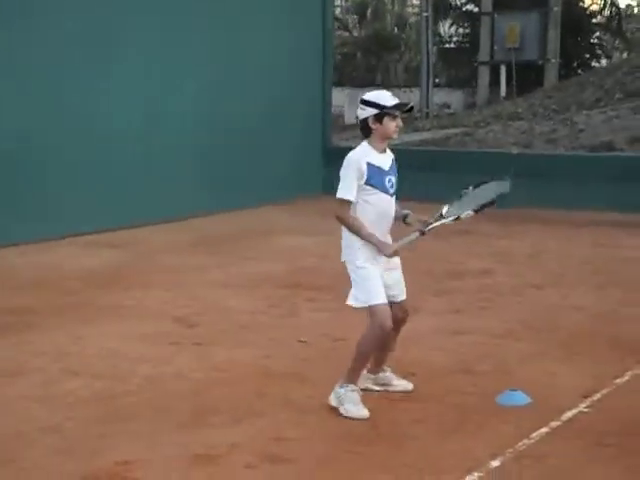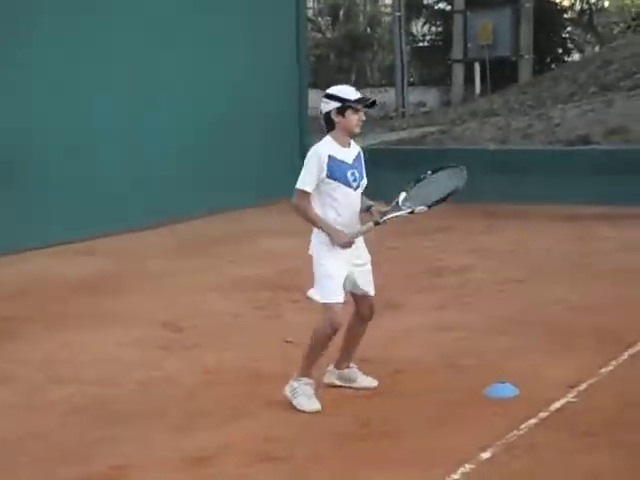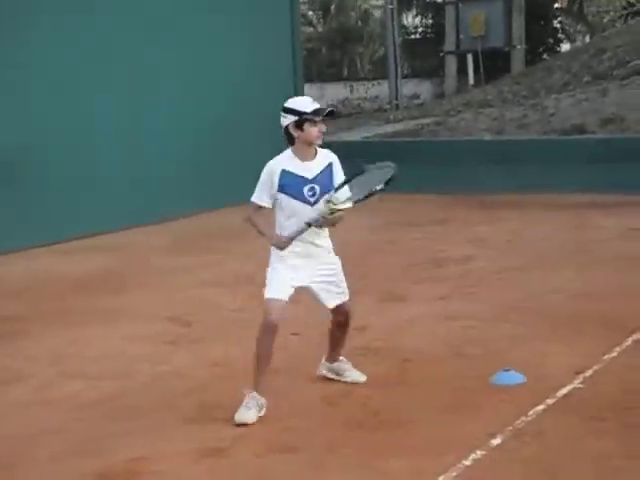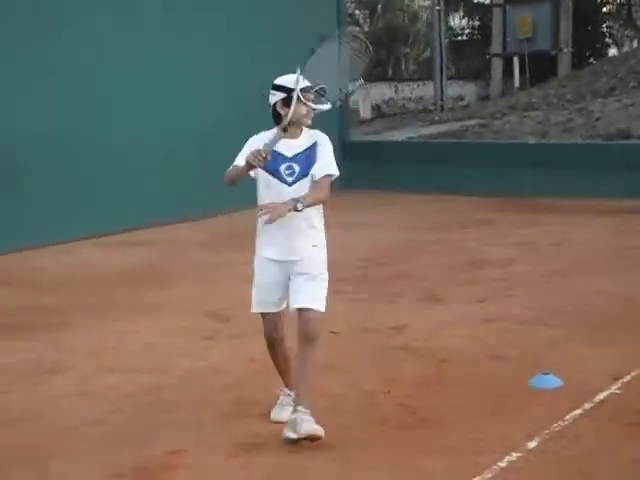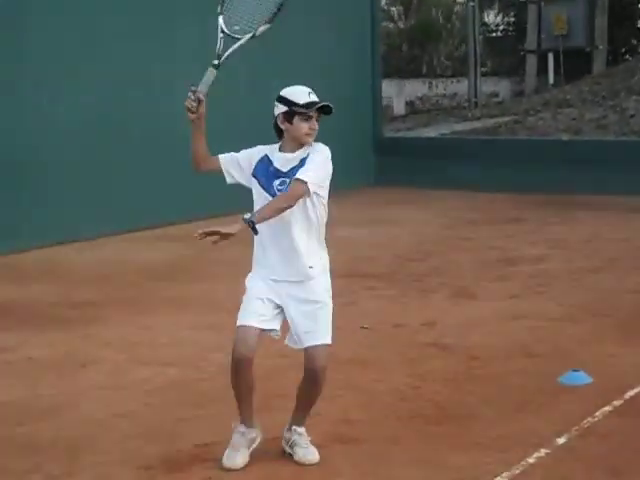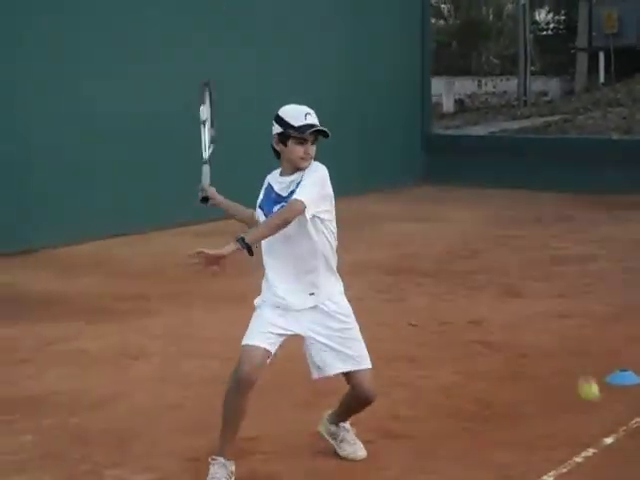
dt=0.4s
person 1, frame 1
left shoulder: (390, 158)
right shoulder: (356, 160)
right elbow: (341, 211)
left wrist: (405, 216)
right wrist: (376, 243)
left hip: (385, 251)
right hip: (363, 253)
left knee: (400, 314)
right knee: (382, 323)
left ankle: (377, 372)
right ankle: (346, 388)
person 1, frame 2
left shoulder: (357, 151)
right shoulder: (320, 153)
right elbow: (300, 202)
left wrist: (372, 207)
right wrist: (331, 232)
left hip: (355, 245)
right hip: (328, 247)
left knee: (365, 309)
right knee: (332, 321)
left ankle: (342, 368)
right ankle: (300, 381)
person 1, frame 3
left shoulder: (330, 161)
right shoulder: (276, 168)
left elbow: (339, 207)
right elbow: (254, 211)
left wrist: (332, 218)
right wrist: (272, 234)
left hip: (321, 254)
right hip: (286, 257)
left knee: (343, 314)
right knee: (271, 319)
left ankle: (332, 362)
right ankle: (256, 396)
person 1, frame 4
left shoulder: (320, 142)
right shoulder: (260, 143)
left elbow: (322, 192)
right elbow: (229, 179)
left wrist: (290, 205)
right wrist: (246, 163)
left hip: (309, 251)
right hip: (269, 253)
left knee: (309, 329)
right knee: (272, 333)
left ankle: (297, 412)
right ankle: (291, 390)
person 1, frame 5
left shoulder: (320, 155)
right shoulder: (257, 158)
left elbow: (291, 196)
right elbow: (202, 162)
left wrist: (246, 223)
right wrist: (199, 120)
left hip: (308, 277)
right hip: (266, 276)
left knee: (318, 365)
right knee: (242, 354)
left ankle: (295, 431)
right ankle: (247, 428)
person 1, frame 6
left shoulder: (316, 174)
right shoulder: (270, 182)
left elbow: (289, 213)
left wrist: (238, 245)
right wrist: (216, 198)
left hip: (324, 300)
right hip: (276, 300)
left knee: (364, 391)
right knee: (244, 374)
left ankle: (335, 423)
